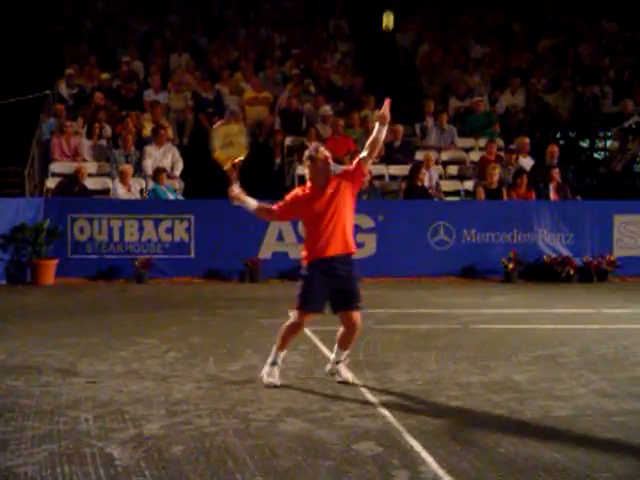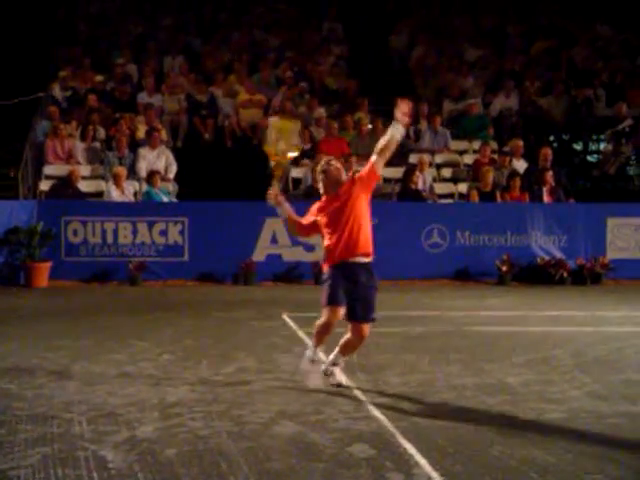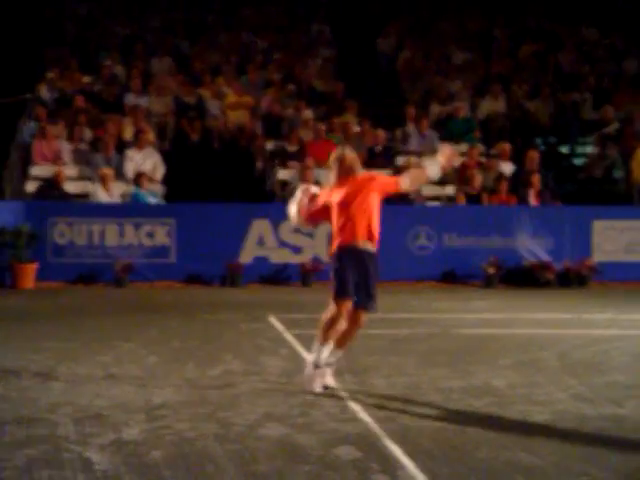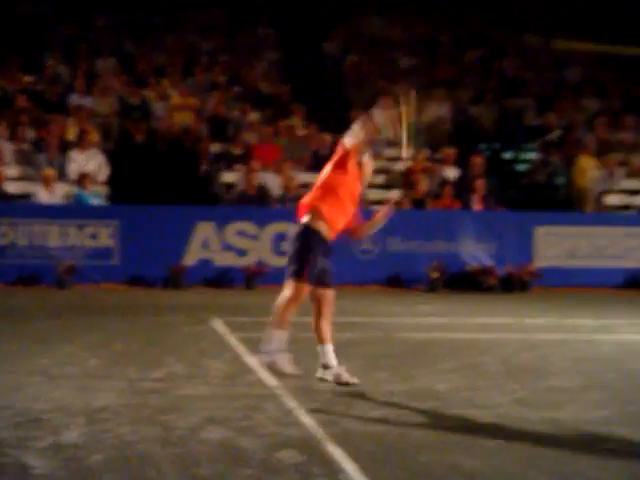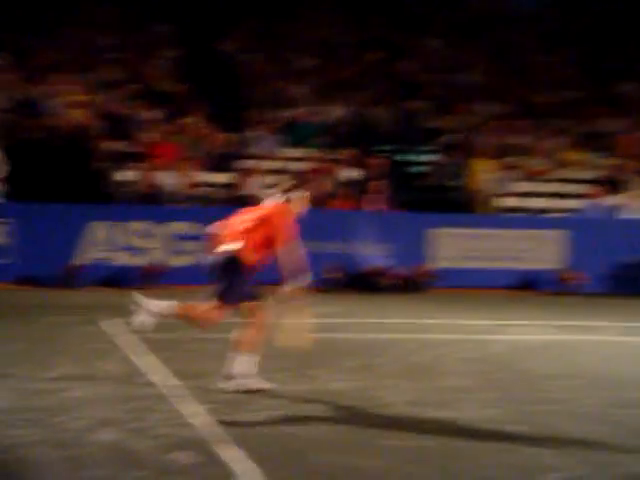
dt=0.2s
person 1, frame 1
left shoulder: (346, 182)
right shoulder: (298, 196)
left elbow: (369, 154)
right elbow: (272, 214)
left wrist: (381, 124)
right wrist: (243, 199)
left hip: (343, 263)
right hip: (315, 265)
left knee: (353, 323)
right knee: (298, 321)
left ankle: (336, 363)
right ankle: (273, 365)
person 1, frame 2
left shoulder: (359, 187)
right shoulder: (319, 208)
left elbow: (381, 154)
right elbow: (300, 230)
left wrist: (399, 124)
right wrist: (282, 205)
left hip: (364, 268)
right hip: (337, 268)
left knee: (361, 332)
right knee: (331, 318)
left ankle: (332, 365)
right ankle: (312, 359)
person 1, frame 3
left shoulder: (374, 182)
right shoulder: (330, 195)
left elbow: (411, 181)
right elbow: (305, 219)
left wrist: (439, 164)
right wrist: (303, 199)
left hip: (367, 256)
right hip: (346, 253)
left knee: (355, 320)
right knee: (340, 309)
left ankle: (326, 364)
right ankle: (315, 363)
person 1, frame 4
left shoulder: (354, 192)
right shoulder: (341, 169)
left elbow: (359, 232)
right elbow: (349, 143)
left wrist: (380, 217)
right wrist: (368, 125)
left hip: (322, 243)
right hip: (312, 236)
left knee: (325, 305)
right knee: (297, 291)
left ankle: (328, 365)
right ankle: (273, 349)
person 1, frame 5
left shoulder: (261, 211)
right shoulder: (283, 214)
right elbow: (284, 250)
right wrist: (293, 281)
left hip: (232, 259)
right hip: (239, 261)
left knee: (258, 317)
right knee: (214, 315)
left ankle: (239, 374)
right ankle: (156, 309)
